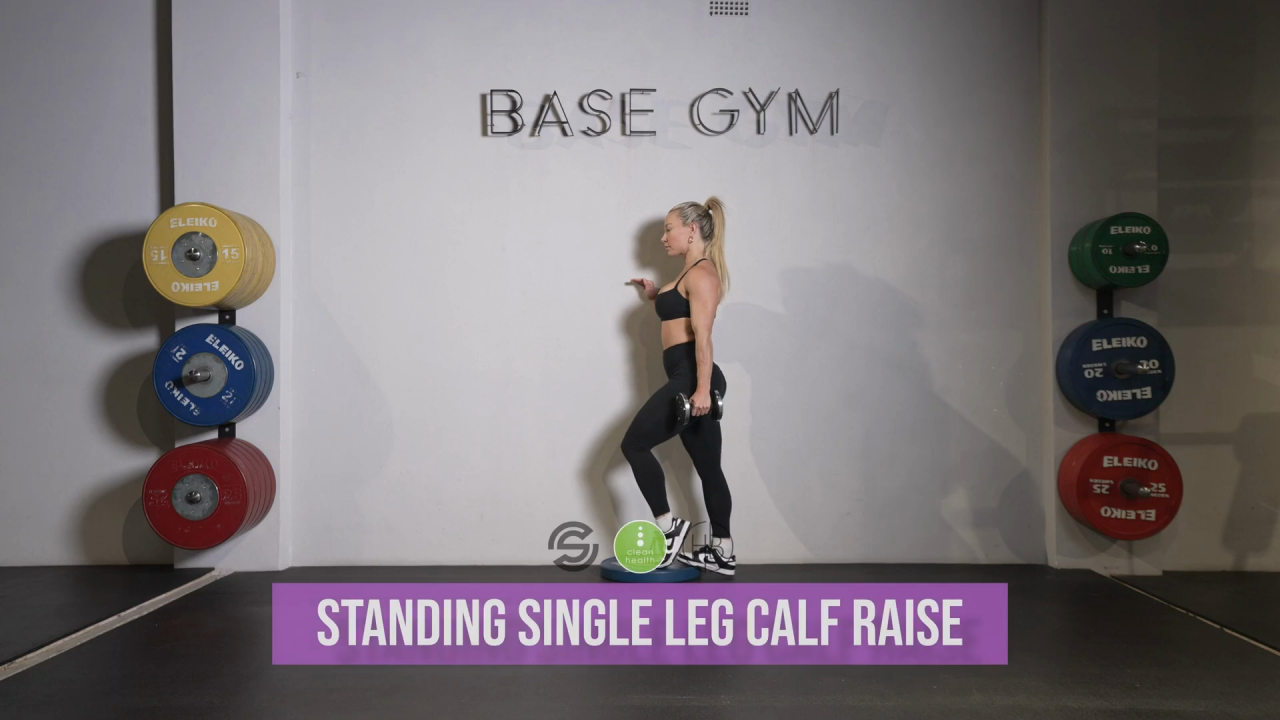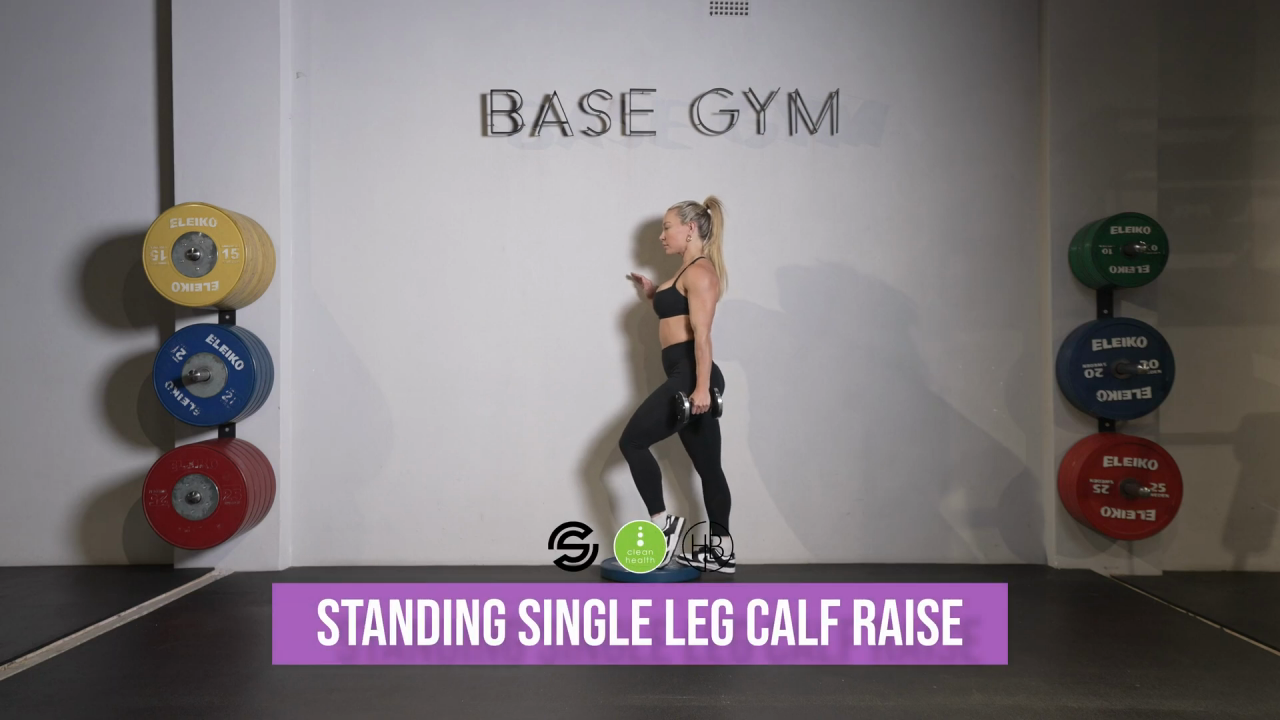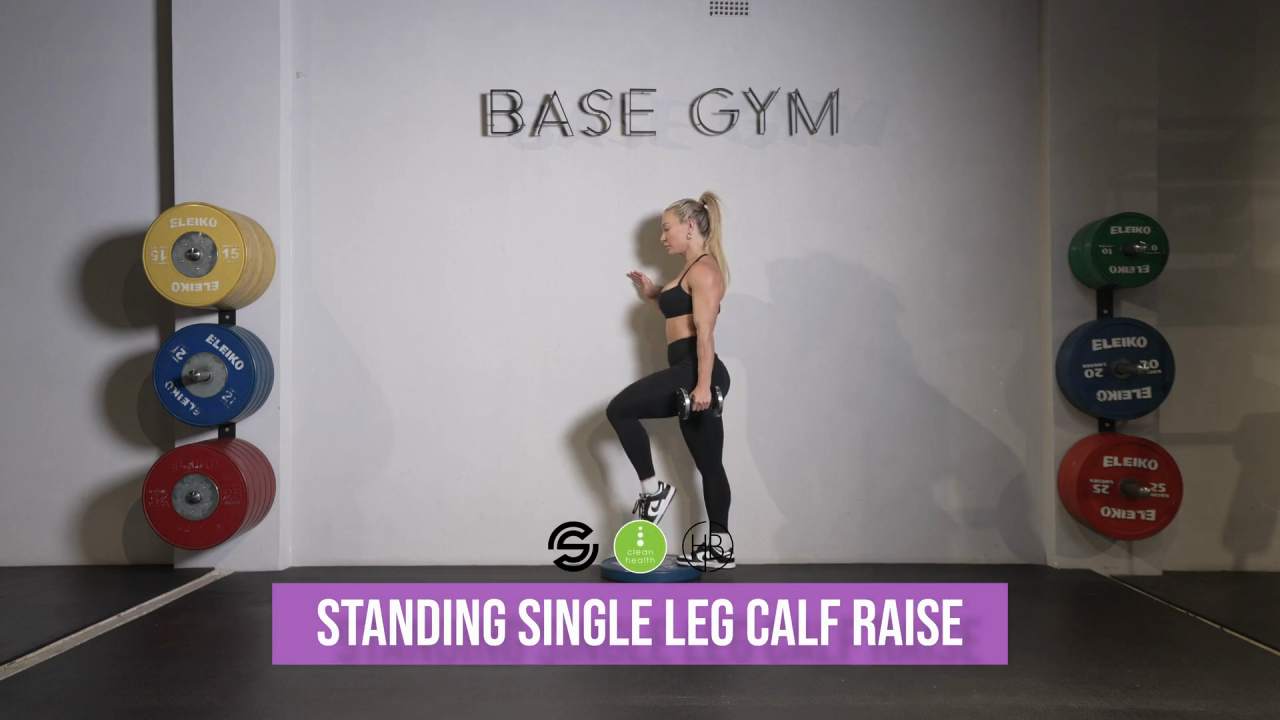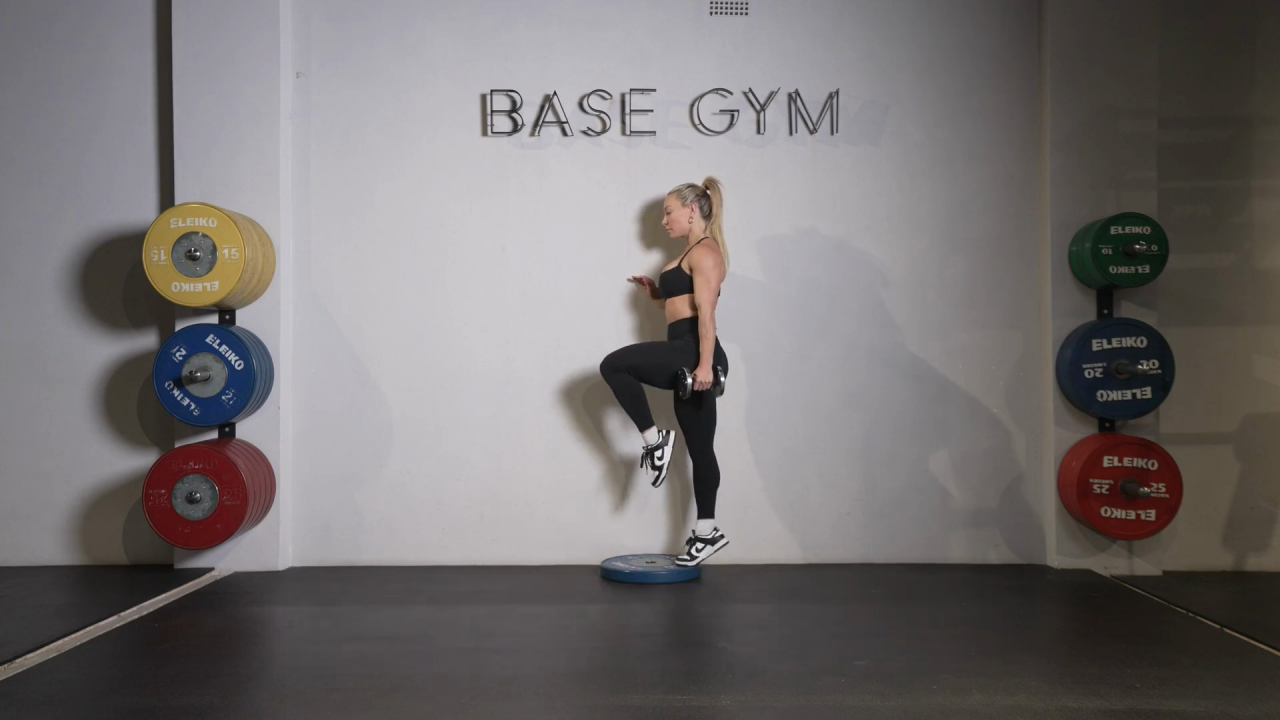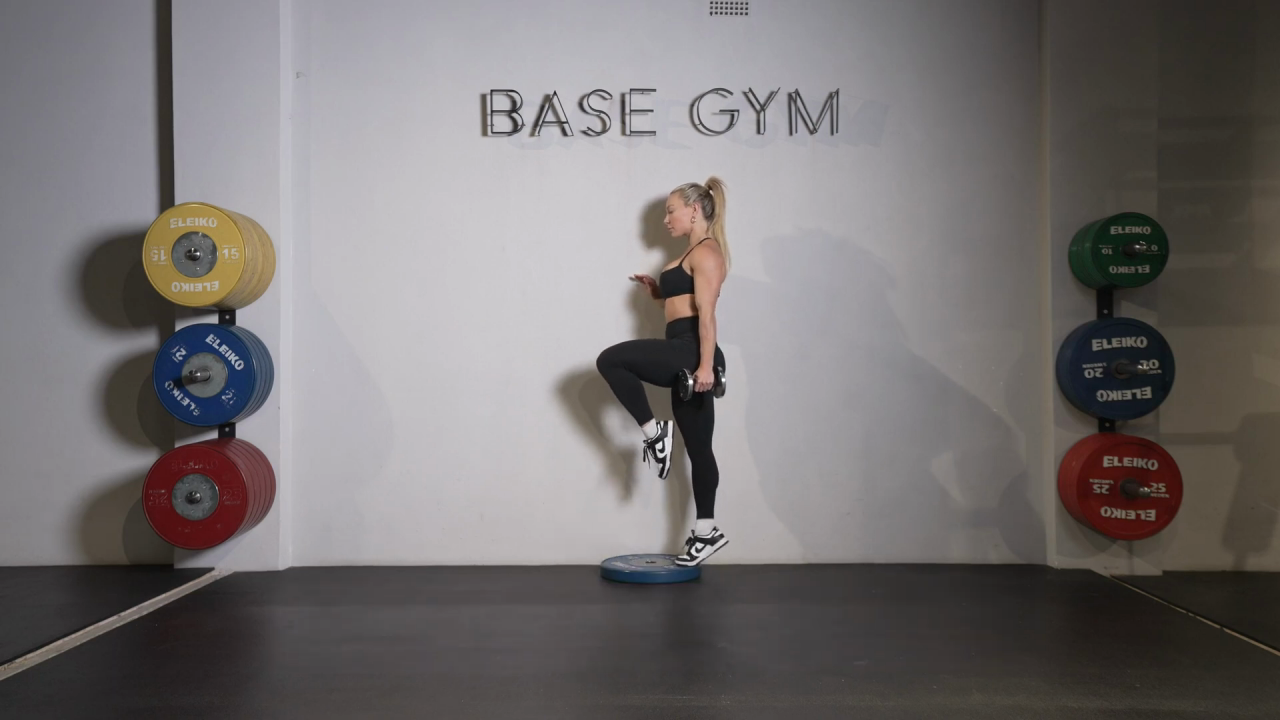
dt=1s
person 1, frame 1
left shoulder: (701, 274)
right shoulder: (692, 273)
left elbow: (703, 336)
left wrist: (703, 388)
right wrist: (658, 297)
left hip: (692, 377)
right hip: (691, 378)
left knee: (634, 444)
right knee: (707, 466)
left ankle: (668, 526)
right ankle: (722, 552)
person 1, frame 2
left shoulder: (700, 271)
right shoulder: (689, 271)
left elbow: (702, 334)
left wrist: (702, 386)
right wrist: (655, 294)
left hip: (692, 376)
right hip: (688, 377)
left knee: (632, 442)
right knee: (707, 466)
left ankle: (663, 524)
right ankle: (720, 550)
person 1, frame 3
left shoulder: (704, 269)
right shoulder: (693, 269)
left elbow: (704, 332)
left wrist: (703, 384)
right wrist: (655, 295)
left hip: (695, 371)
right hip: (690, 373)
left knee: (620, 410)
right knee: (708, 464)
left ankle: (653, 489)
right ankle: (720, 548)
person 1, frame 4
left shoulder: (704, 251)
right shoulder: (693, 253)
left elbow: (706, 312)
left wrist: (705, 364)
right wrist: (657, 293)
left hip: (693, 353)
right hip: (686, 356)
left knee: (613, 365)
right knee: (699, 448)
left ankle: (655, 439)
right ankle: (706, 532)
person 1, frame 5
left shoulder: (706, 252)
right shoulder: (694, 254)
left elbow: (706, 313)
left wrist: (706, 365)
right wrist: (658, 291)
left hip: (691, 352)
right hip: (684, 356)
left knee: (611, 360)
right knee: (697, 447)
left ankle: (654, 432)
right ankle: (706, 532)
